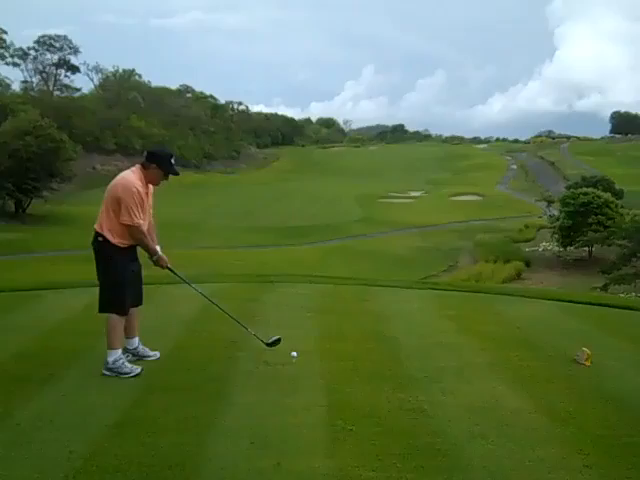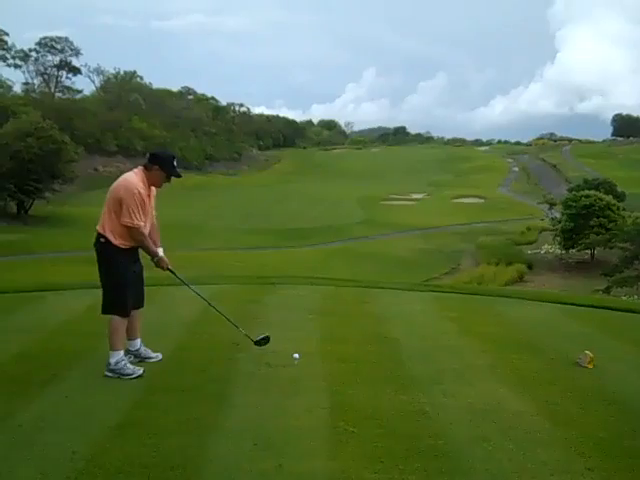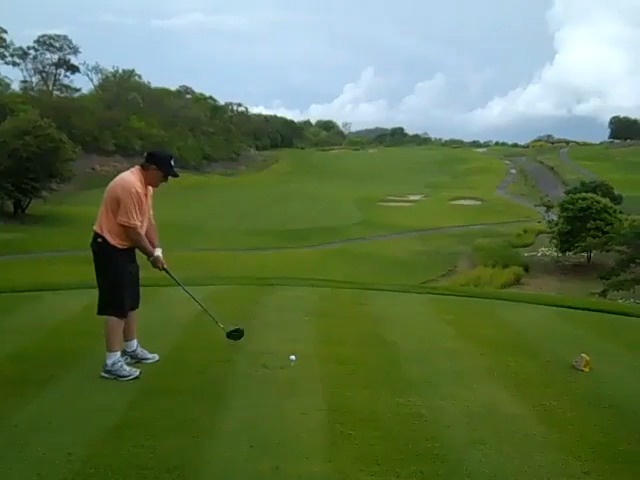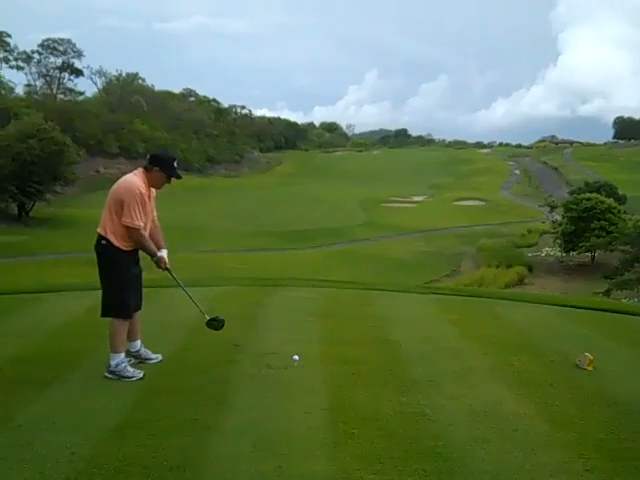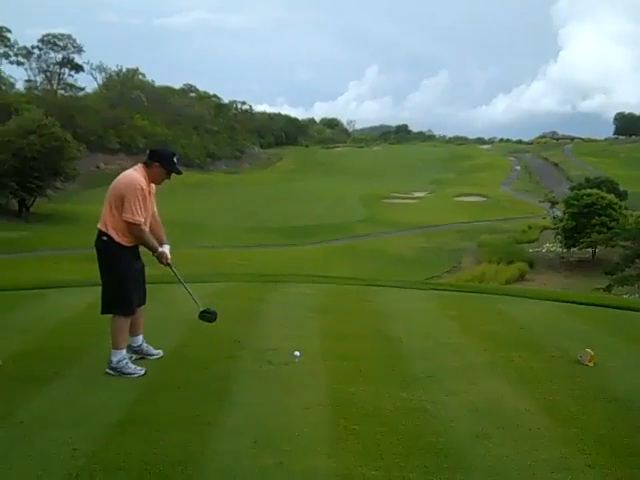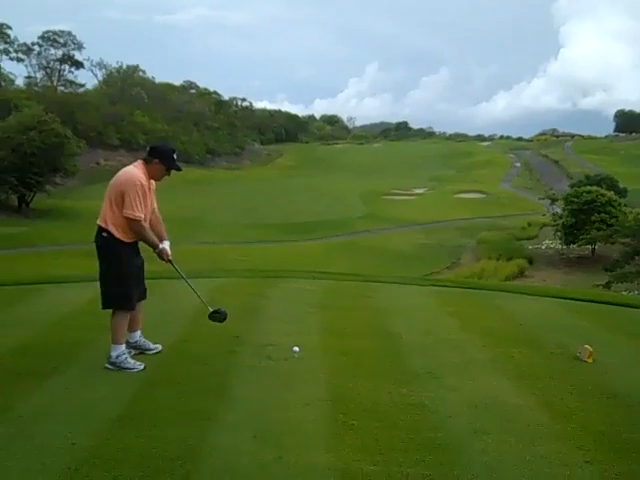
dt=0.1s
person 1, frame 1
left shoulder: (145, 183)
right shoulder: (131, 186)
left elbow: (147, 219)
right elbow: (136, 229)
left wrist: (156, 248)
right wrist: (155, 254)
left hip: (126, 246)
right hip: (112, 247)
left knee: (132, 299)
right knee: (118, 304)
left ankle: (133, 346)
right ankle: (113, 361)
person 1, frame 2
left shoulder: (148, 185)
right shoulder: (133, 187)
left elbow: (150, 221)
right elbow: (136, 231)
left wrist: (159, 250)
right wrist: (155, 256)
left hip: (127, 247)
right hip: (113, 248)
left knee: (134, 301)
right knee: (120, 306)
left ankle: (135, 348)
right ankle: (115, 362)
person 1, frame 3
left shoulder: (144, 184)
right shoulder: (130, 186)
left elbow: (147, 221)
right elbow: (132, 230)
left wrist: (157, 249)
right wrist: (151, 255)
left hip: (123, 248)
right hip: (110, 248)
left knee: (130, 302)
right knee: (117, 306)
left ankle: (131, 349)
right ankle: (112, 363)
person 1, frame 4
left shoulder: (147, 186)
right shoulder: (134, 188)
left elbow: (152, 222)
right elbow: (135, 231)
left wrist: (162, 250)
right wrist: (155, 255)
left hip: (126, 249)
right hip: (114, 250)
left knee: (133, 303)
right knee: (121, 308)
left ankle: (135, 349)
right ankle: (116, 364)
person 1, frame 5
left shoulder: (146, 182)
right shoulder: (135, 183)
left elbow: (152, 217)
right elbow: (136, 227)
left wrist: (164, 245)
right wrist: (156, 251)
left hip: (127, 245)
right hip: (115, 246)
left knee: (136, 298)
right knee: (123, 303)
left ankle: (137, 344)
right ankle: (117, 360)
person 1, frame 6
left shoulder: (146, 178)
right shoulder: (135, 180)
left elbow: (152, 214)
right elbow: (136, 223)
left wrist: (165, 242)
right wrist: (157, 247)
left hip: (126, 241)
right hip: (114, 242)
left knee: (136, 294)
right knee: (123, 299)
left ankle: (134, 340)
right ankle: (117, 355)
